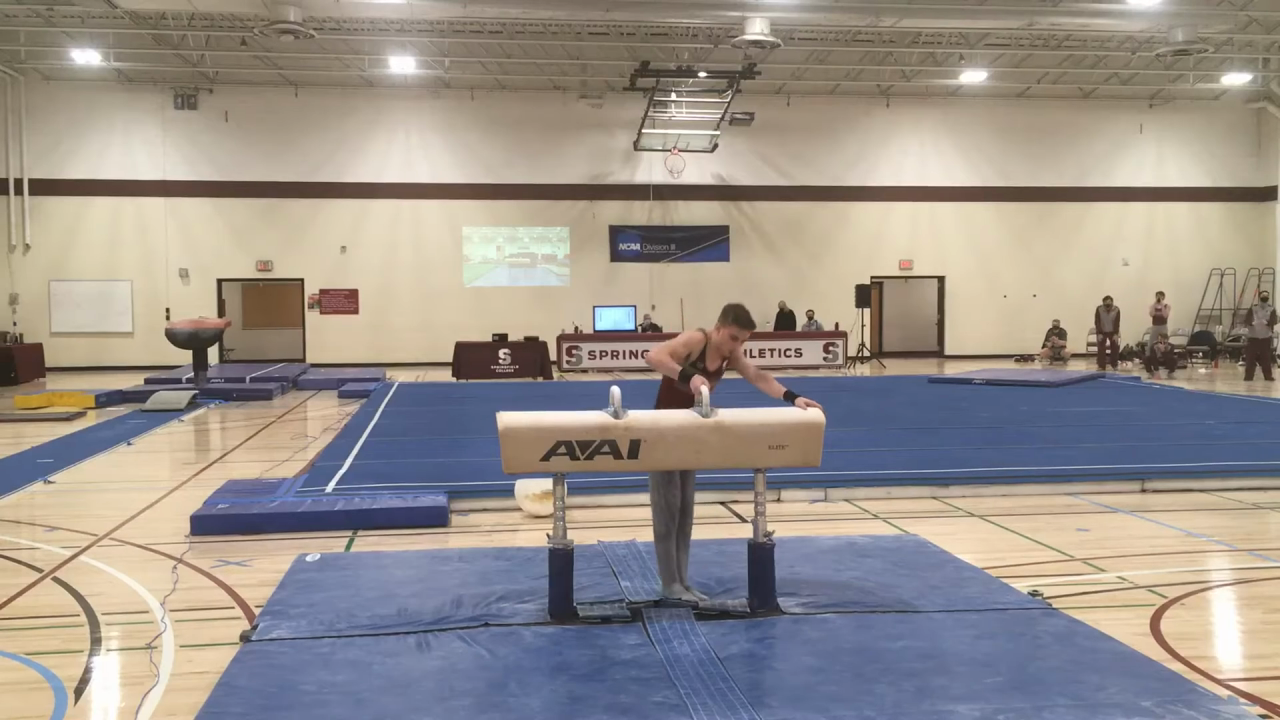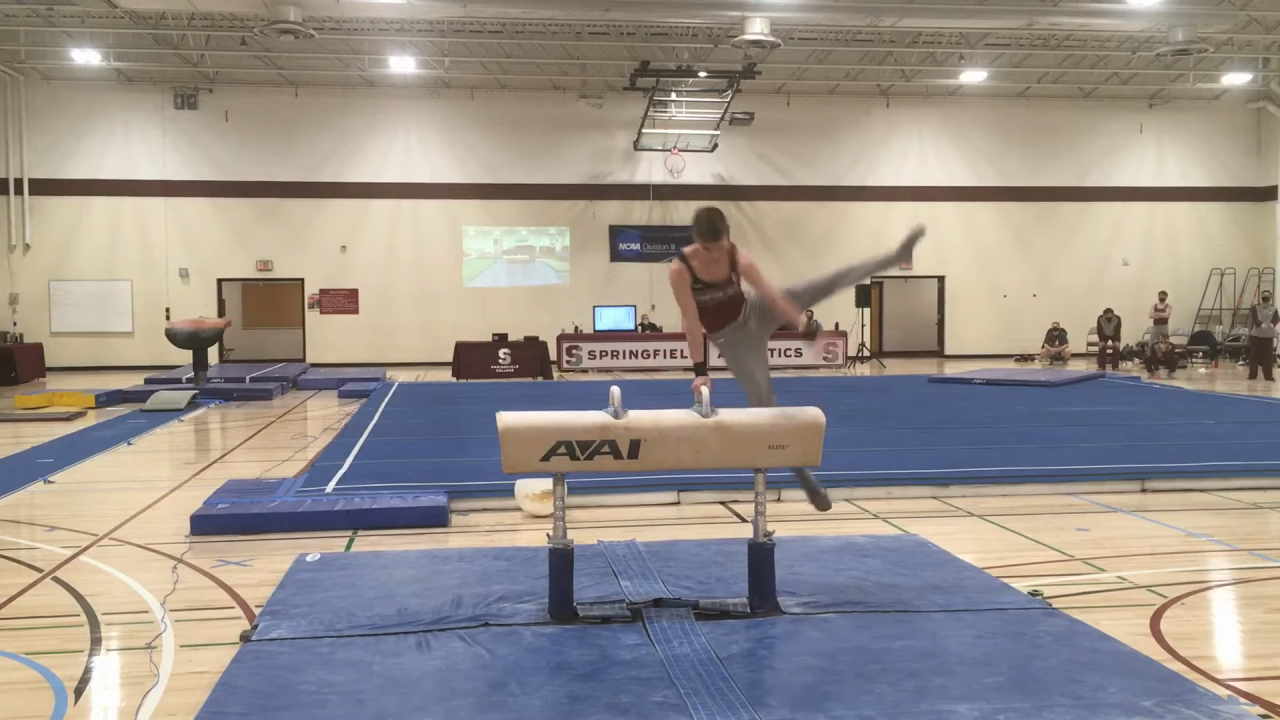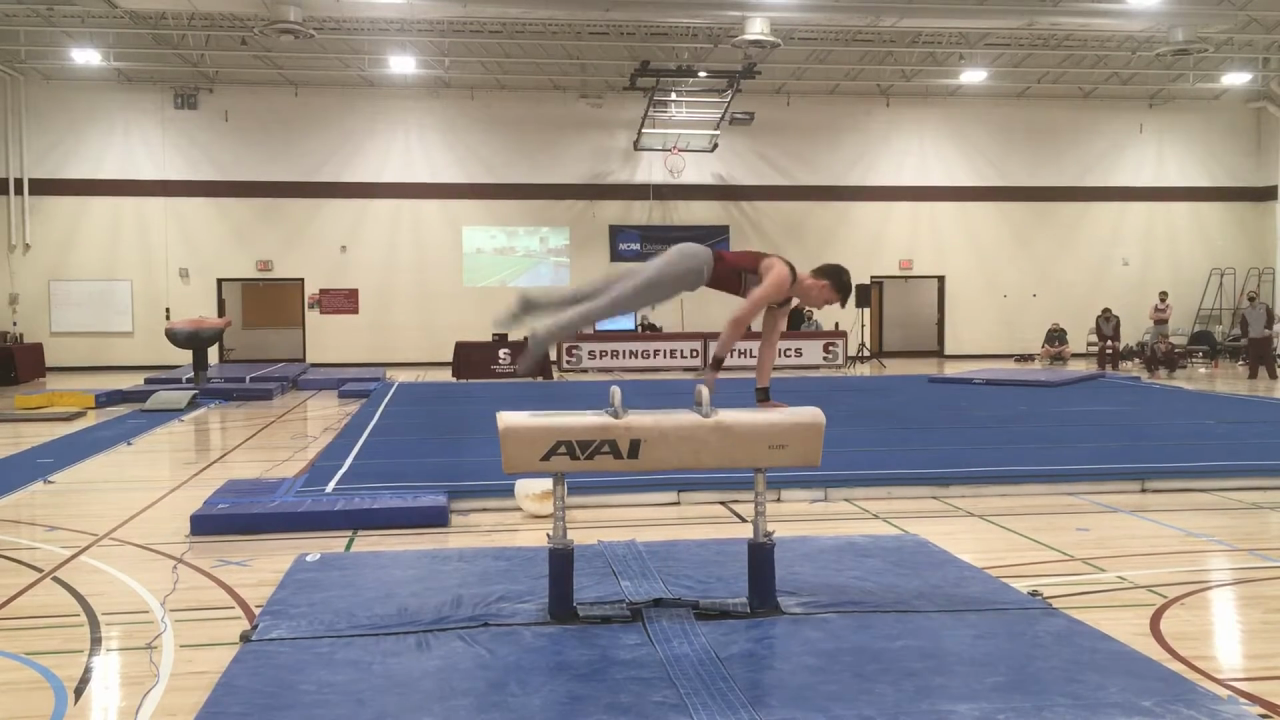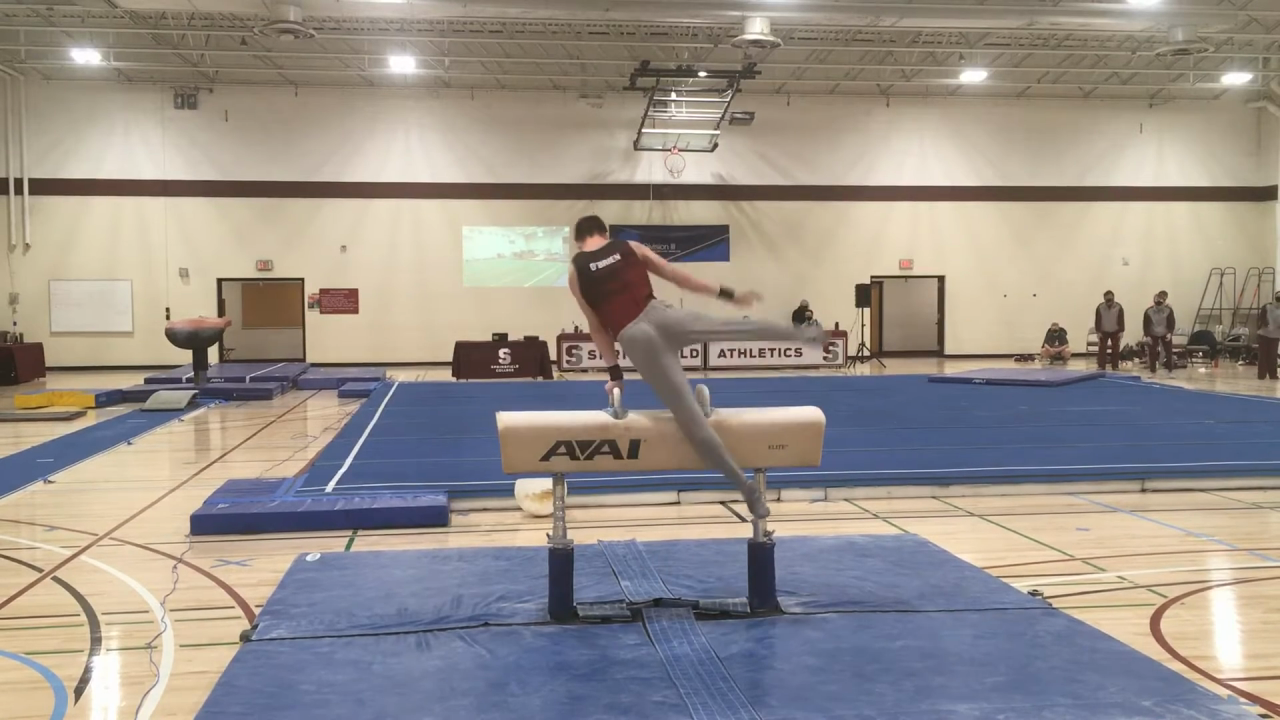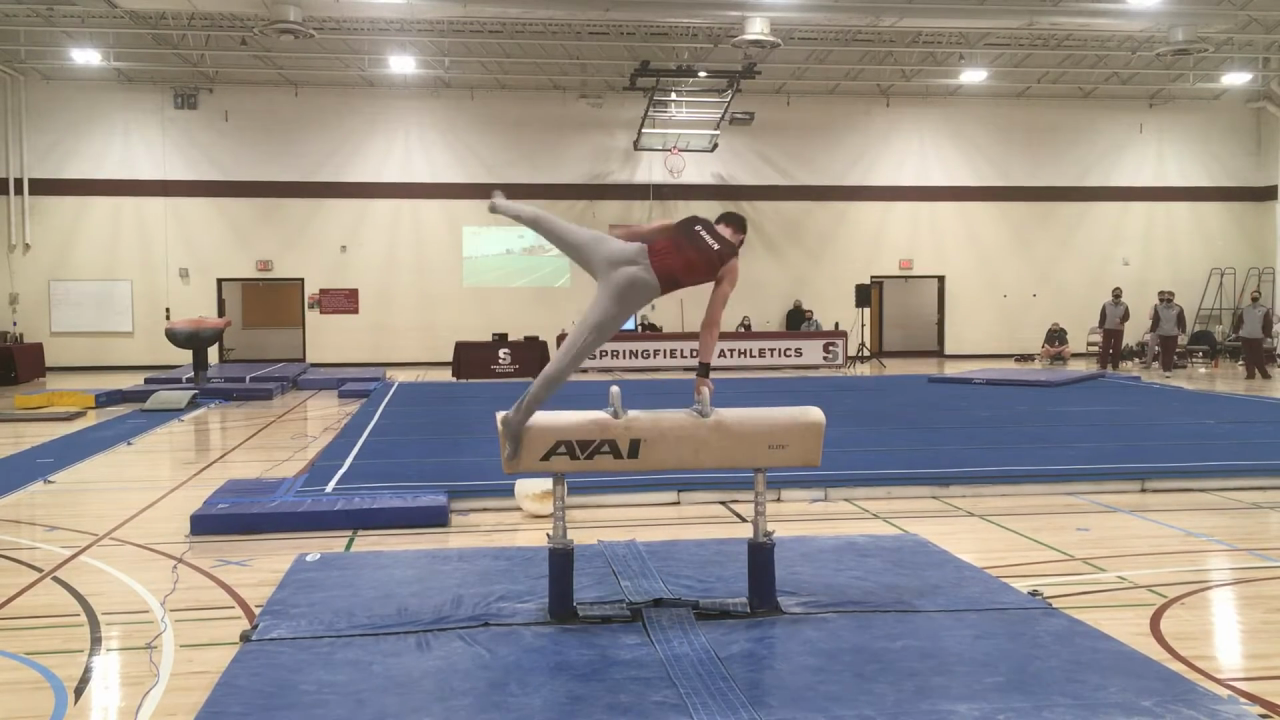
dt=1s
person 1, frame 1
left shoulder: (731, 355)
right shoulder: (696, 341)
left elbow: (758, 376)
right elbow: (653, 357)
left wrist: (792, 397)
right wrist: (687, 376)
left knee: (684, 504)
right knee: (667, 503)
left ankle: (681, 580)
right ankle: (671, 584)
person 1, frame 2
left shoulder: (736, 255)
right shoulder: (680, 269)
left elbow: (773, 297)
right elbow: (692, 324)
right wrist: (700, 373)
left hip: (753, 312)
right hip: (733, 338)
left knee: (827, 285)
right knee: (764, 406)
left ankle: (897, 256)
right ankle: (803, 477)
person 1, frame 3
left shoulder: (785, 299)
right shoulder: (783, 277)
left elbow: (768, 344)
right elbow: (740, 319)
left wrist: (763, 395)
right wrist: (714, 366)
left hip: (695, 262)
right hip: (695, 259)
left knee: (615, 289)
right knee: (617, 300)
left ankle: (535, 304)
right ankle: (545, 334)
person 1, frame 4
left shoulder: (575, 273)
right shoulder: (630, 248)
left elbow: (598, 329)
right elbow: (676, 276)
left wrist: (614, 374)
right wrist: (728, 294)
left hip: (637, 338)
right hip: (663, 317)
left knee: (690, 418)
right knee: (741, 327)
left ankle: (744, 484)
right ankle: (806, 334)
person 1, frame 5
left shoulder: (692, 223)
right shoulder: (730, 265)
left elbow: (637, 232)
right elbow: (712, 323)
right wrist: (703, 371)
left hip: (622, 253)
right hip: (633, 286)
left knee: (553, 224)
right knee: (571, 354)
left ankle: (501, 205)
right ankle: (516, 419)
